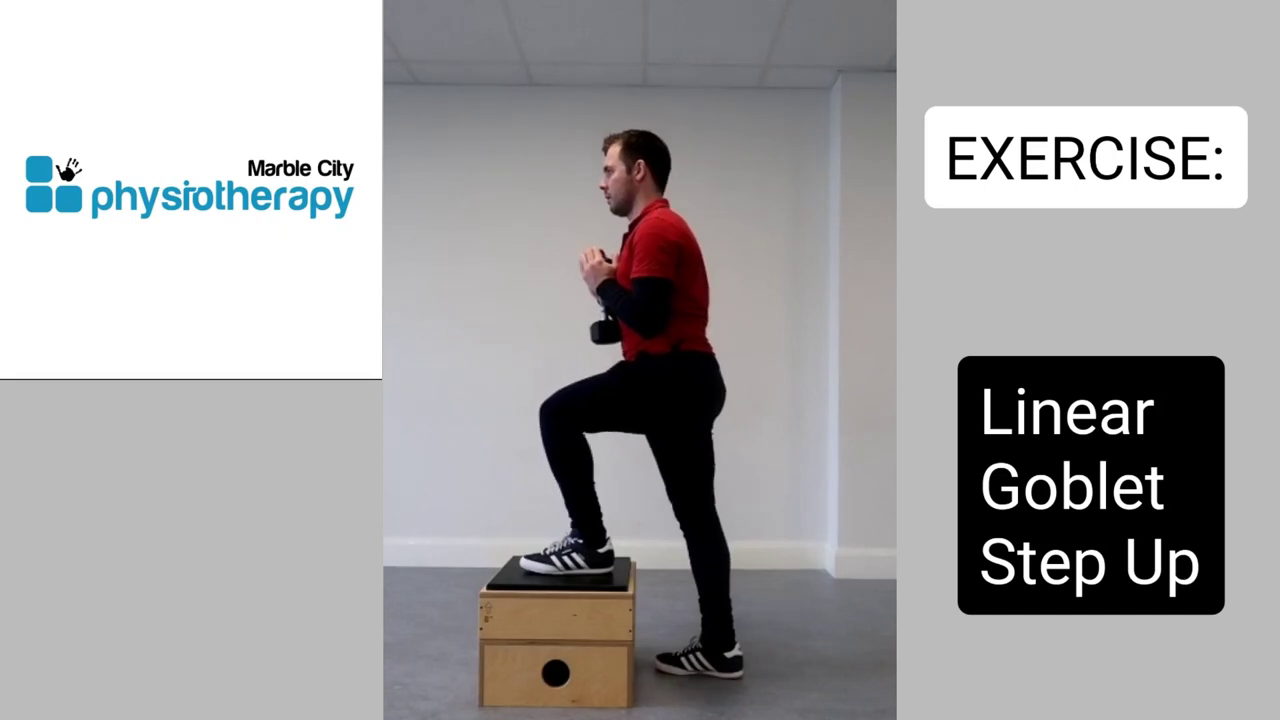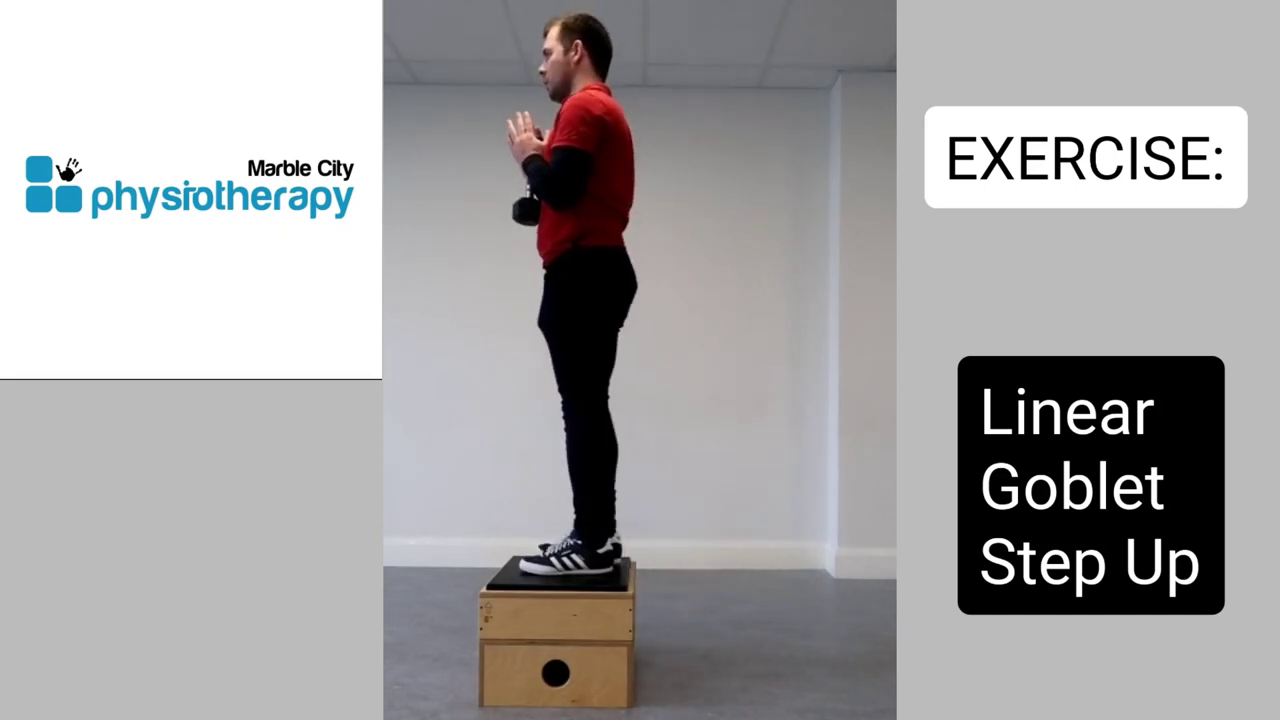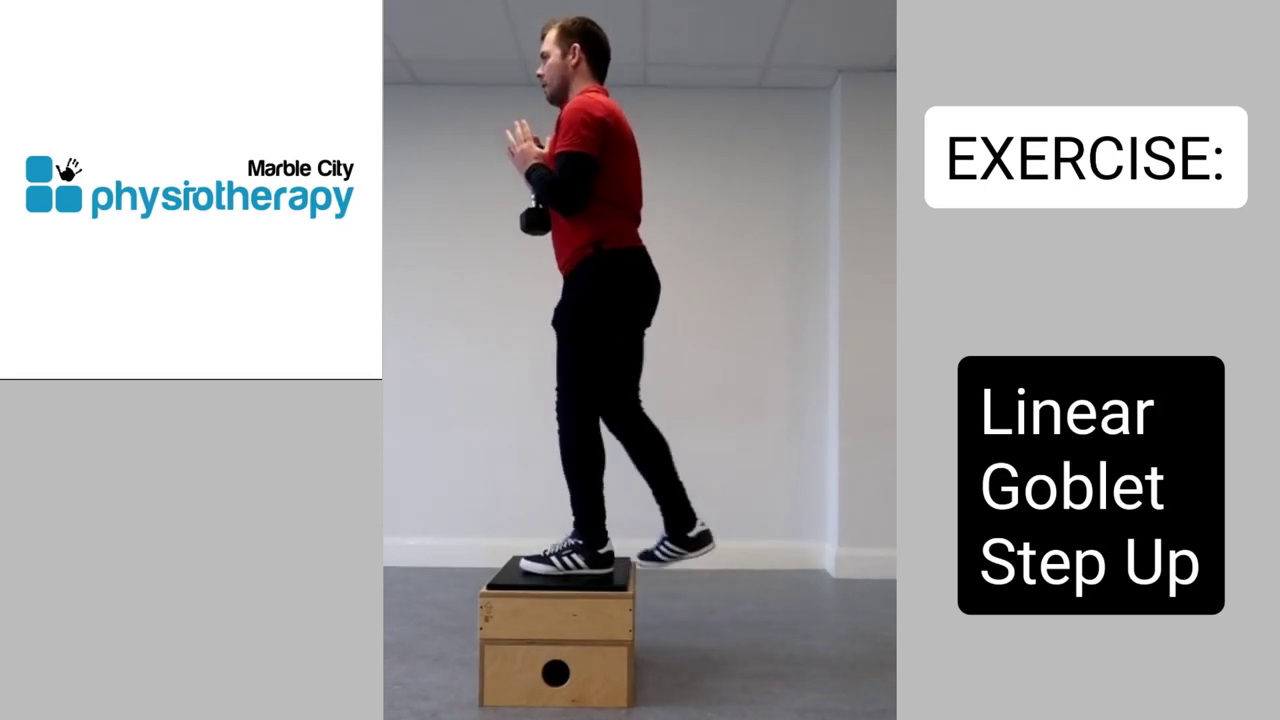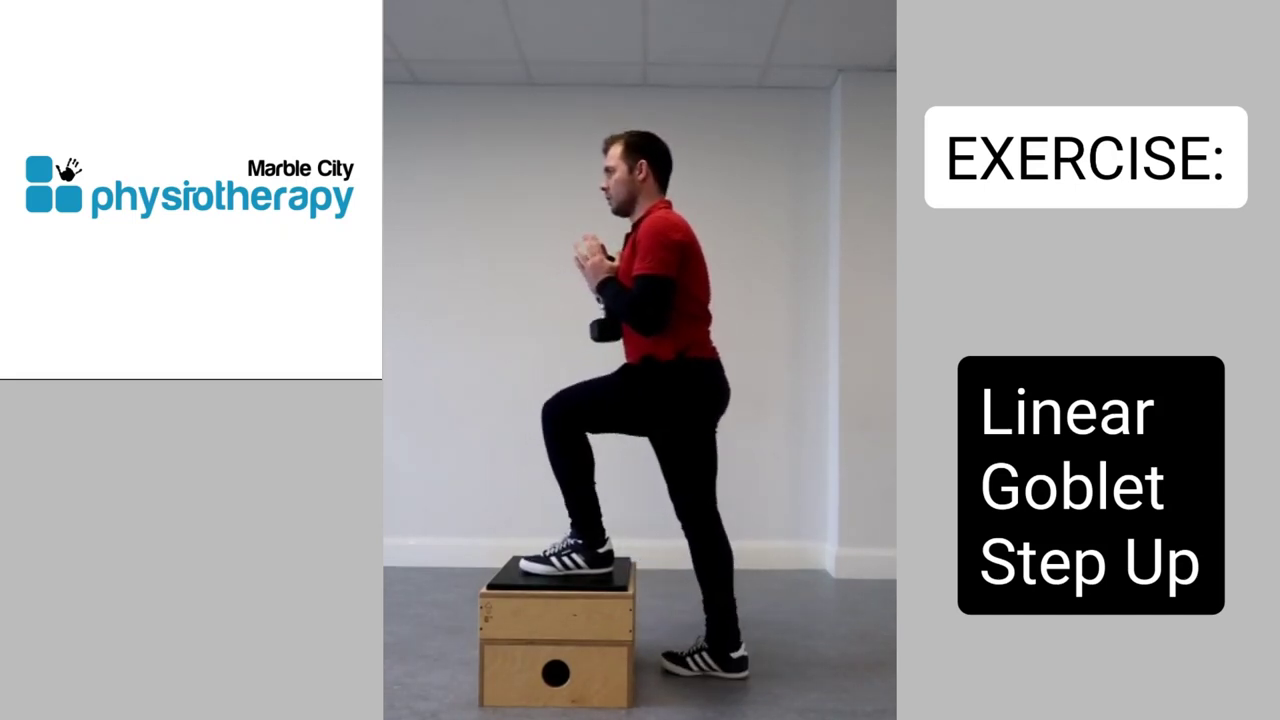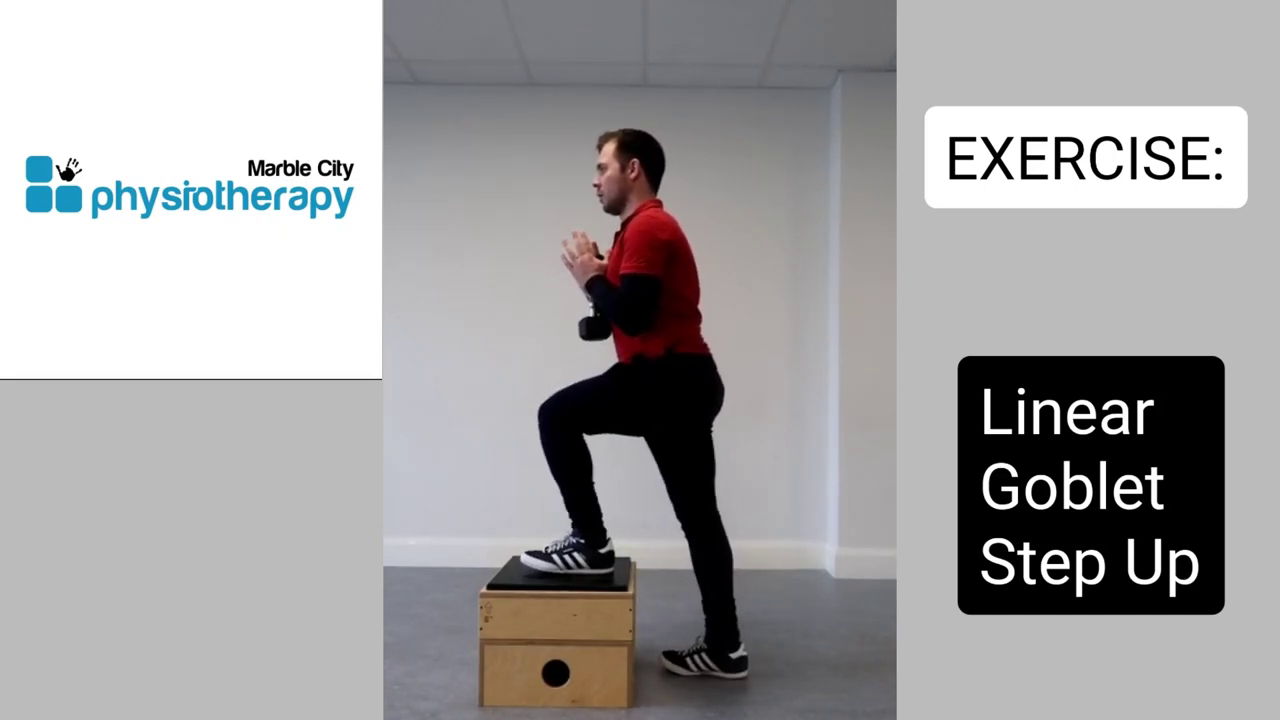
dt=1s
person 1, frame 1
left shoulder: (656, 229)
right shoulder: (655, 228)
left elbow: (648, 319)
left wrist: (602, 284)
right wrist: (612, 285)
left hip: (672, 378)
right hip: (684, 380)
left knee: (560, 414)
right knee: (695, 514)
left ankle: (589, 542)
right ankle: (719, 644)
person 1, frame 2
left shoulder: (584, 107)
right shoulder: (602, 110)
left elbow: (559, 190)
left wrist: (529, 156)
right wrist: (543, 160)
left hip: (583, 274)
right hip: (599, 273)
left knee: (582, 408)
right knee: (588, 407)
left ankle: (591, 543)
right ankle: (598, 533)
person 1, frame 3
left shoulder: (584, 112)
right shoulder: (599, 113)
left elbow: (567, 197)
left wrist: (530, 165)
right wrist: (545, 166)
left hip: (603, 279)
right hip: (621, 276)
left knee: (576, 410)
right knee: (619, 409)
left ankle: (590, 544)
right ankle: (684, 528)
person 1, frame 4
left shoulder: (660, 229)
right shoulder: (653, 230)
left elbow: (647, 317)
left wrist: (600, 280)
right wrist: (610, 279)
left hip: (679, 383)
right hip: (687, 383)
left knee: (563, 415)
right knee: (698, 515)
left ankle: (589, 543)
right ankle: (725, 646)
person 1, frame 5
left shoulder: (647, 228)
right shoulder: (643, 228)
left elbow: (634, 317)
left wrist: (590, 278)
right wrist: (601, 277)
left hip: (669, 380)
right hip: (681, 381)
left knee: (558, 416)
right knee: (697, 515)
left ankle: (590, 543)
right ankle: (723, 645)
